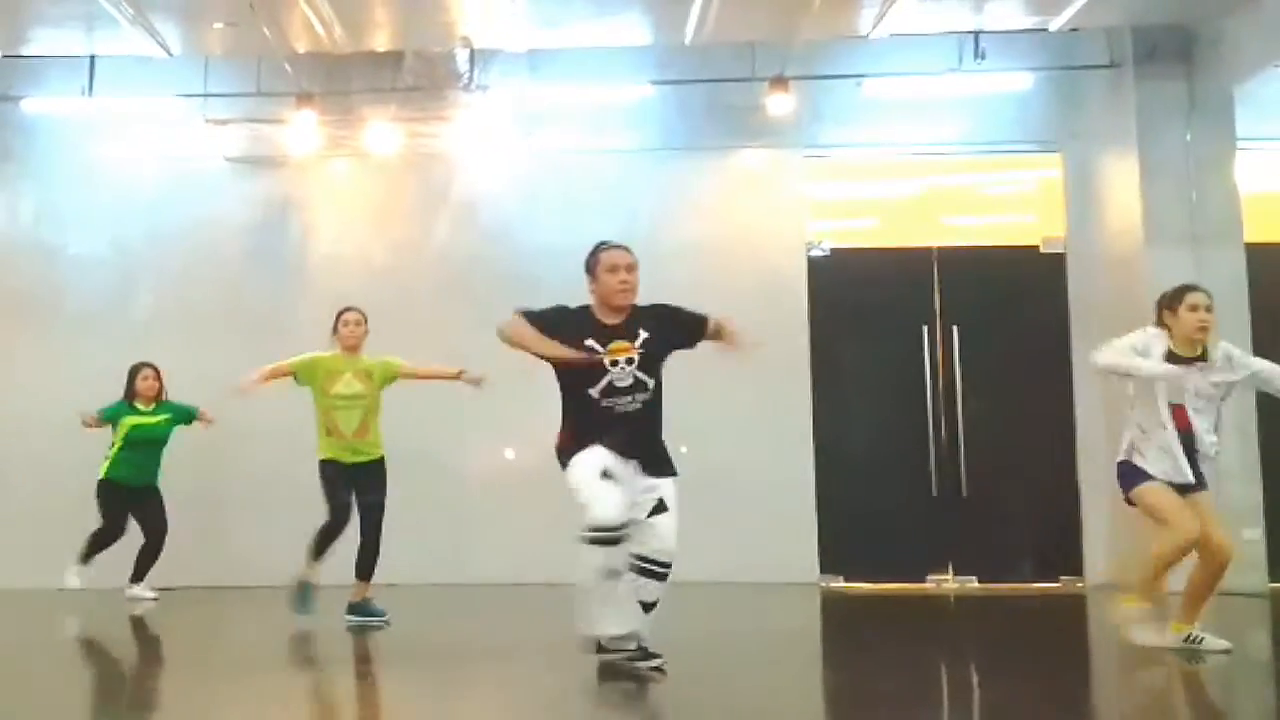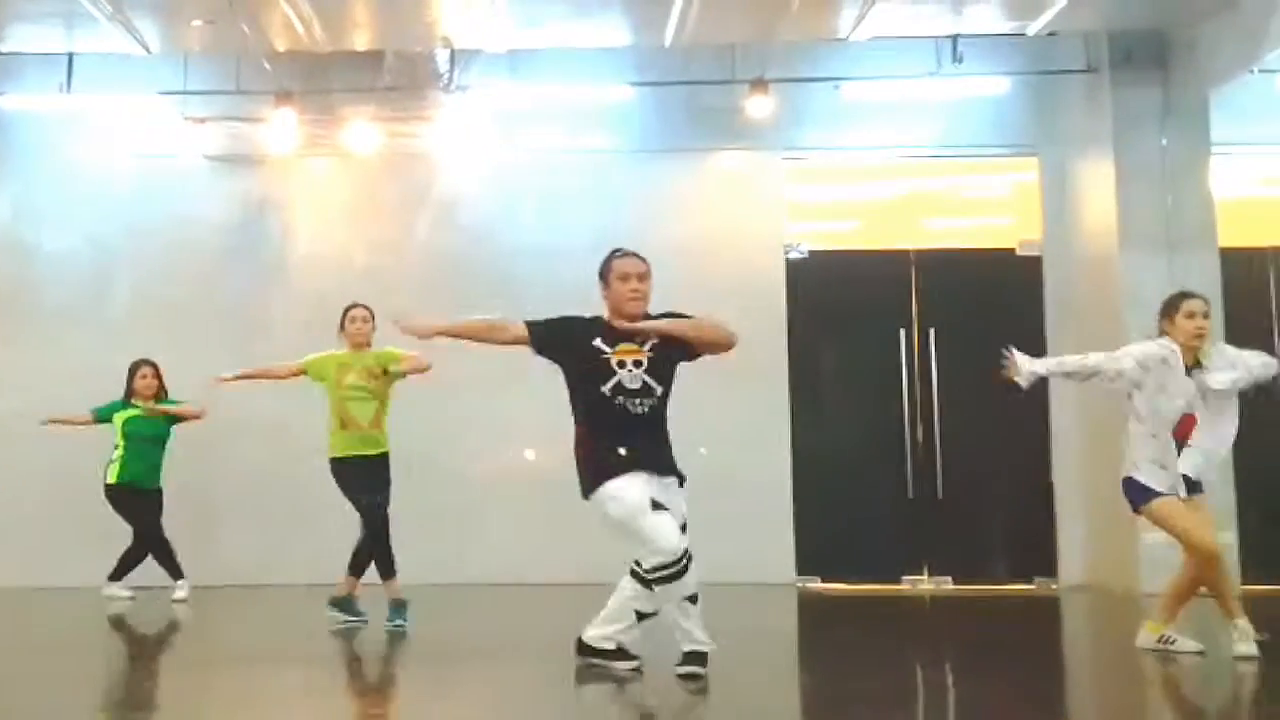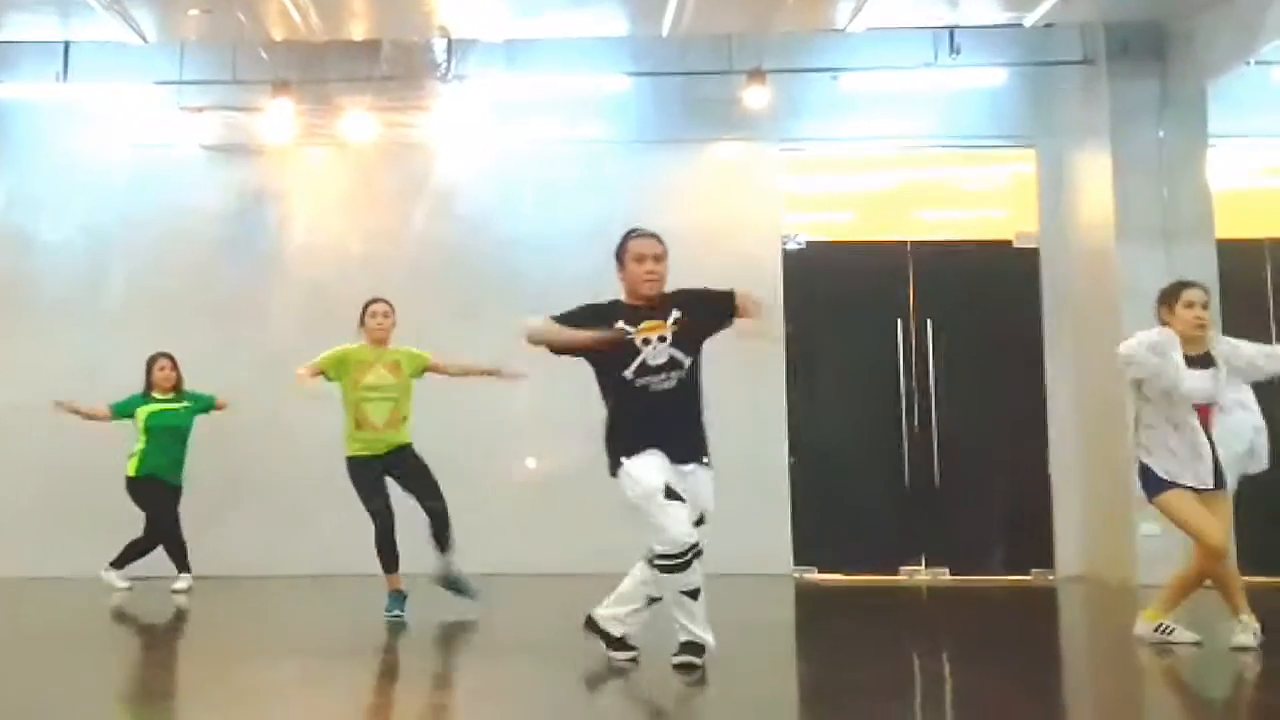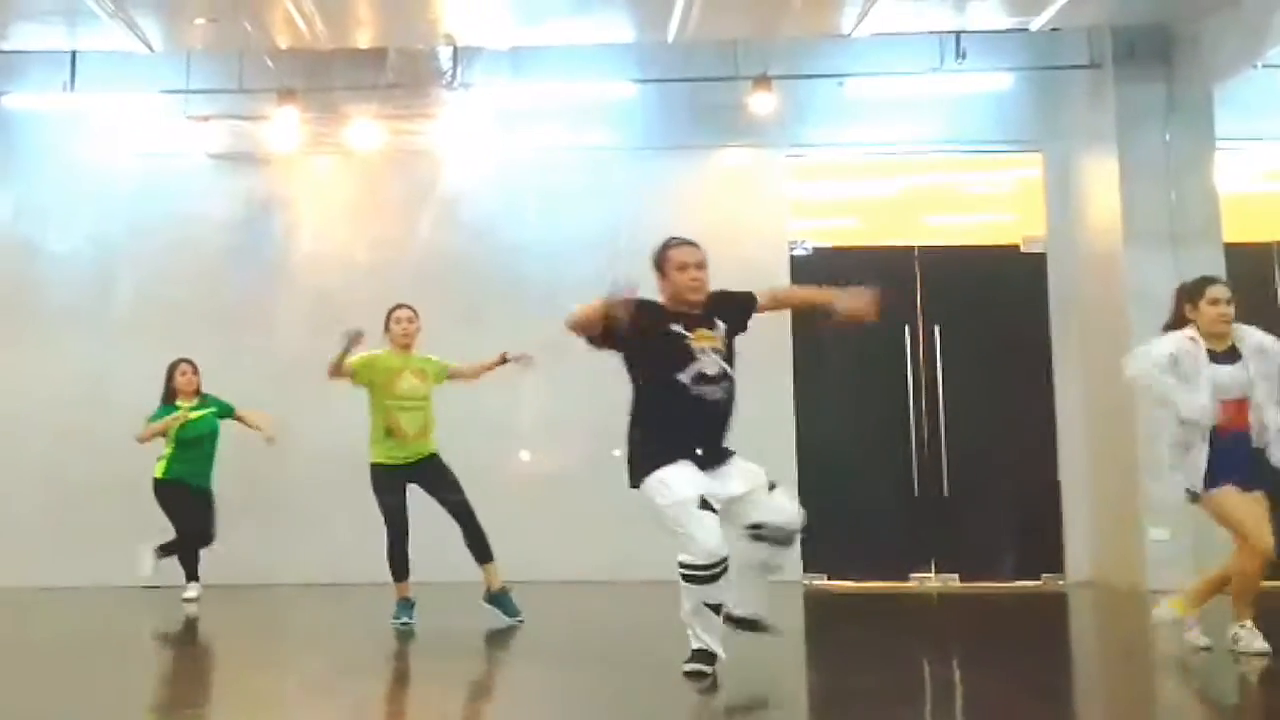
dt=0.2s
person 1, frame 1
left shoulder: (656, 320)
right shoulder: (568, 321)
left elbow: (716, 327)
right elbow: (512, 326)
left wrist: (726, 333)
right wrist: (545, 347)
left hip: (650, 462)
right hip: (592, 451)
left knee: (656, 556)
right knee: (608, 518)
left ankle: (628, 639)
right ankle: (608, 629)
person 1, frame 2
left shoulder: (665, 331)
right shoulder: (575, 333)
left elbow: (725, 339)
right elbow: (504, 330)
left wrist: (667, 326)
right wrist: (436, 329)
left hip: (660, 468)
right hip: (609, 469)
left knee: (652, 565)
right knee: (667, 550)
left ankle: (601, 642)
right ankle: (692, 646)
person 1, frame 3
left shoulder: (688, 307)
right shoulder: (608, 317)
left elbow: (745, 300)
right elbow: (539, 333)
left wrist: (754, 310)
right wrist: (585, 337)
left hip: (691, 453)
right hip: (638, 451)
left knee: (673, 551)
right knee: (677, 541)
left ankle: (607, 620)
right ankle: (693, 636)
person 1, frame 4
left shoulder: (717, 309)
right shoulder: (641, 318)
left elbow: (773, 297)
right elbow: (578, 324)
left wrist: (835, 299)
right wrist: (607, 308)
left hip: (715, 456)
right hip: (664, 460)
left knee: (783, 519)
right knee: (705, 550)
left ankle: (740, 607)
right ankle: (704, 647)
person 2, frame 1
left shoulder: (1222, 356)
right shoulder: (1149, 341)
right elbow: (1106, 358)
right wrist: (1152, 370)
left hip: (1188, 466)
right hip: (1142, 463)
left knee: (1219, 551)
right knee: (1184, 531)
left ankle: (1182, 627)
right ankle: (1138, 603)
person 2, frame 2
left shoulder: (1218, 356)
right shoulder: (1152, 355)
right elbow: (1097, 363)
left wrist: (1228, 379)
right wrist: (1032, 367)
left hip: (1187, 476)
right hip: (1147, 477)
left knee: (1200, 561)
right knee: (1209, 549)
left ankle: (1158, 628)
right ankle: (1240, 625)
person 2, frame 3
left shoulder: (1224, 349)
right shoulder: (1158, 343)
right elbow: (1128, 354)
right wrist: (1184, 385)
left hip: (1213, 465)
right hip: (1165, 467)
left knee: (1210, 555)
right knee: (1214, 543)
left ankle: (1154, 618)
right ankle: (1245, 618)
person 2, frame 4
left shoulder: (1248, 340)
right shoulder: (1182, 346)
right elbow: (1139, 365)
right wrist: (1192, 406)
left hip: (1249, 457)
right hip: (1207, 462)
left ankle: (1182, 606)
right ankle: (1242, 624)
person 3, frame 1
left shoulder: (378, 367)
right shoulder: (318, 363)
left elbow: (421, 371)
right elbow: (274, 370)
left wrist: (461, 376)
right wrist: (257, 378)
left hip: (369, 461)
right hip: (333, 459)
left knee: (371, 530)
right knee: (338, 517)
left ankle: (359, 601)
right ankle: (307, 576)
person 3, frame 2
left shoulder: (386, 358)
right shoulder: (328, 361)
left elbow: (422, 364)
right elbow: (283, 369)
left wrist: (397, 369)
right wrist: (238, 374)
left hip: (377, 455)
right hip: (344, 457)
left knee: (374, 527)
right knee: (376, 522)
left ankle: (344, 596)
right ankle: (395, 599)
person 3, frame 3
left shoulder: (406, 357)
right shoulder: (344, 356)
left elbow: (450, 368)
right elbow: (306, 369)
left wrist: (490, 371)
right wrist: (307, 377)
left hip: (398, 449)
right hip: (360, 456)
left knee: (438, 510)
right knee: (383, 521)
left ankle: (447, 569)
right ankle: (395, 591)
person 3, frame 4
left shoulder: (428, 365)
right shoulder: (374, 361)
left elbow: (466, 372)
right elbow: (334, 372)
left wrist: (502, 360)
right wrist: (346, 350)
left hip: (426, 458)
right hip: (386, 463)
left knee: (466, 515)
right knee: (398, 531)
left ankle: (497, 590)
right ankle: (404, 600)
person 4, frame 1
left shoulder: (170, 410)
right shoulder: (121, 409)
left elbow: (203, 414)
right elbow: (94, 420)
left wrist: (207, 418)
right wrist: (89, 420)
left hip: (146, 485)
right hip: (114, 480)
left knee: (157, 532)
right knee: (114, 528)
left ankle: (134, 585)
right ankle: (79, 566)
person 4, frame 2
left shoulder: (166, 408)
right shoulder: (119, 408)
left elbow: (199, 412)
right elbow: (86, 418)
left wrist: (164, 409)
right wrist: (54, 419)
left hip: (151, 487)
right hip: (120, 484)
left knee: (143, 541)
right knee: (152, 531)
left ankle: (112, 583)
right ankle: (180, 581)
person 4, frame 3
left shoulder: (189, 401)
right shoulder: (140, 402)
left elbow: (222, 403)
right elbow: (105, 413)
left wrist: (217, 403)
right wrist: (73, 408)
left hip: (171, 480)
right hip: (143, 477)
left knee: (154, 535)
right knee: (168, 523)
left ankle: (112, 569)
right ankle: (184, 573)
person 4, frame 4
left shoulder: (210, 404)
right shoulder: (167, 411)
left elbow: (241, 415)
right elbow: (141, 436)
left wrist: (264, 428)
right wrist: (173, 420)
left hip: (199, 482)
right hip: (170, 482)
left knee: (204, 537)
right knee: (189, 530)
left ankle: (155, 553)
right ankle: (192, 582)
